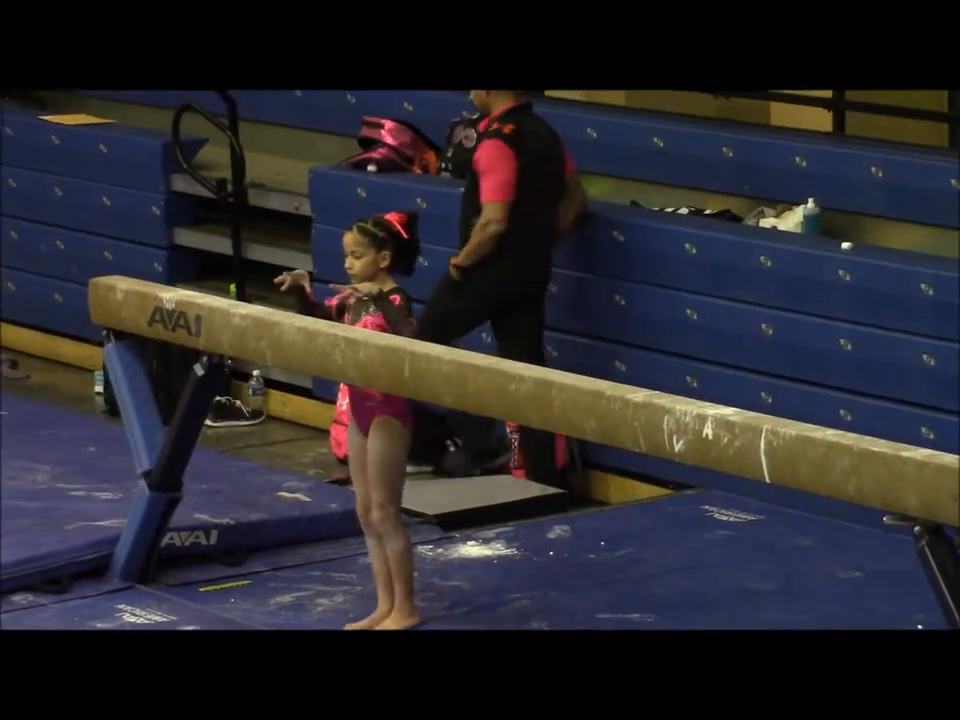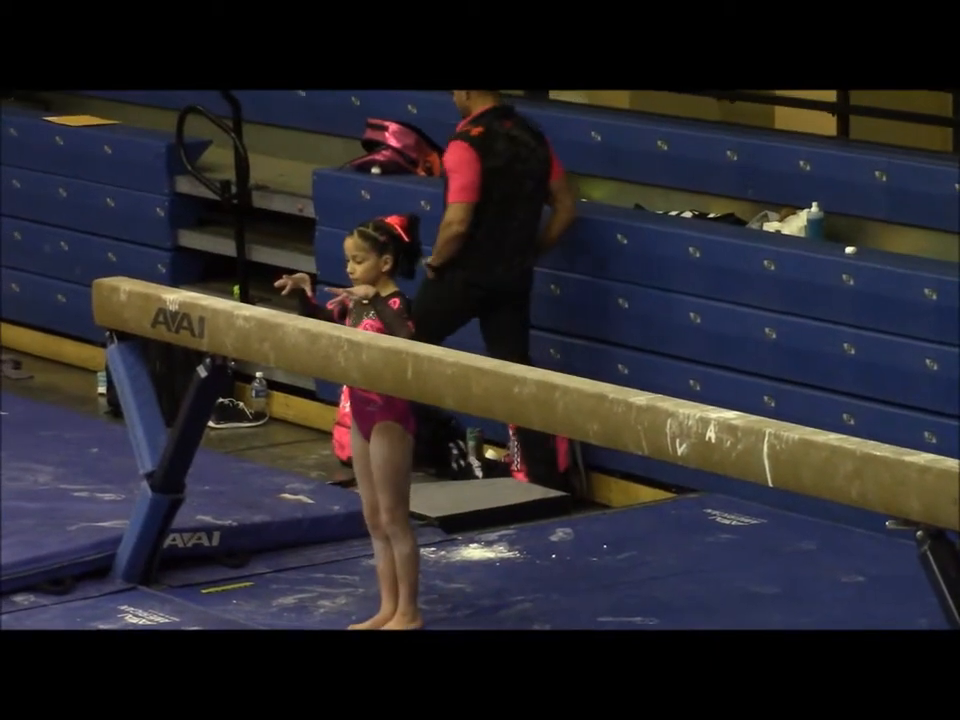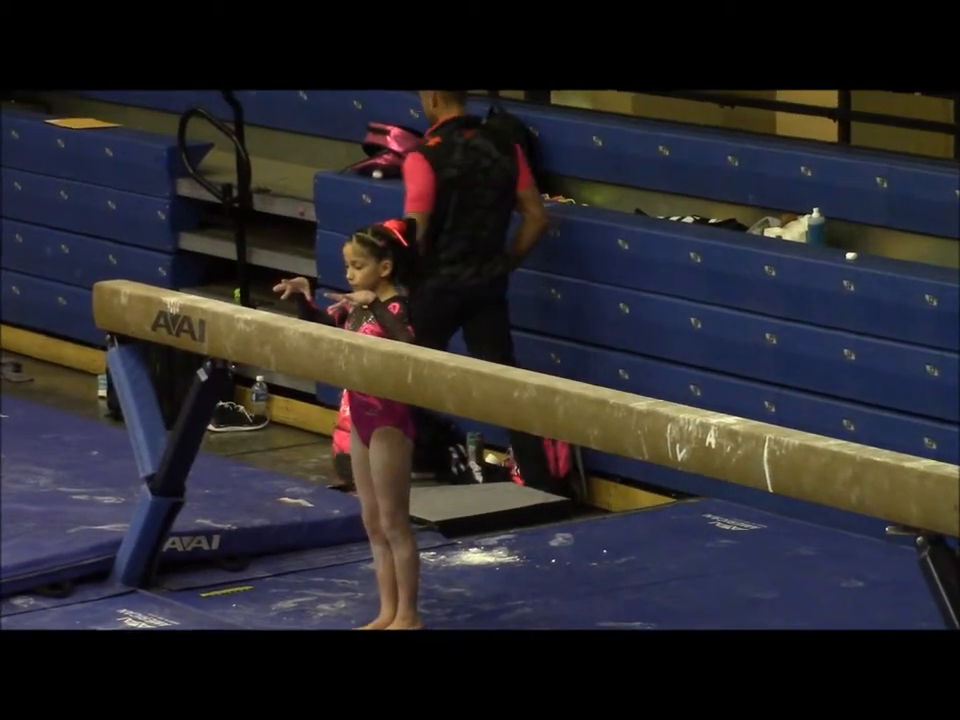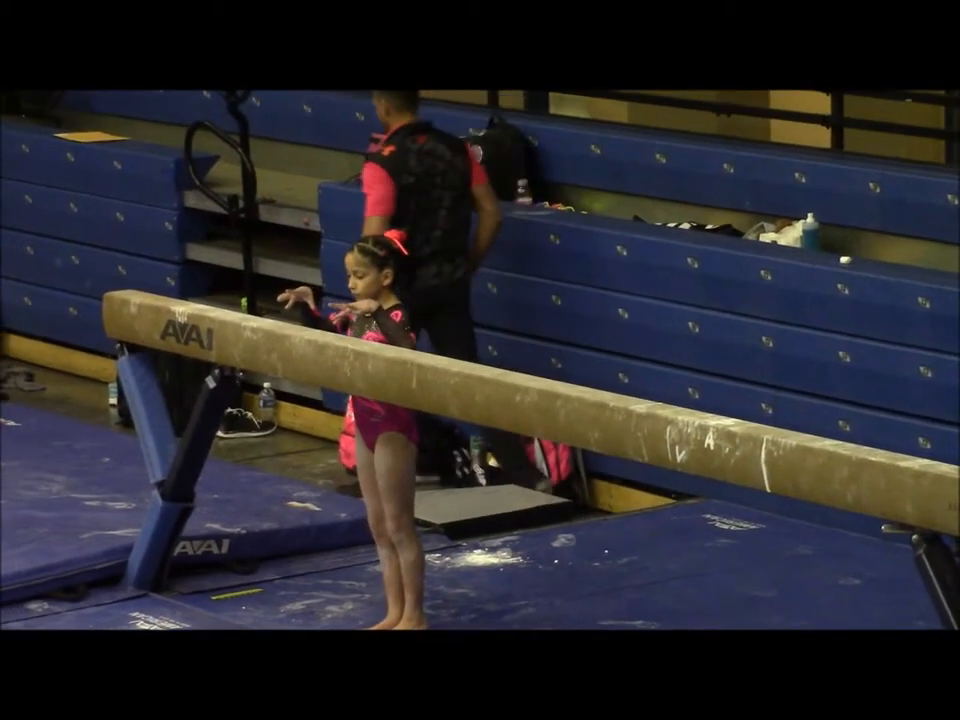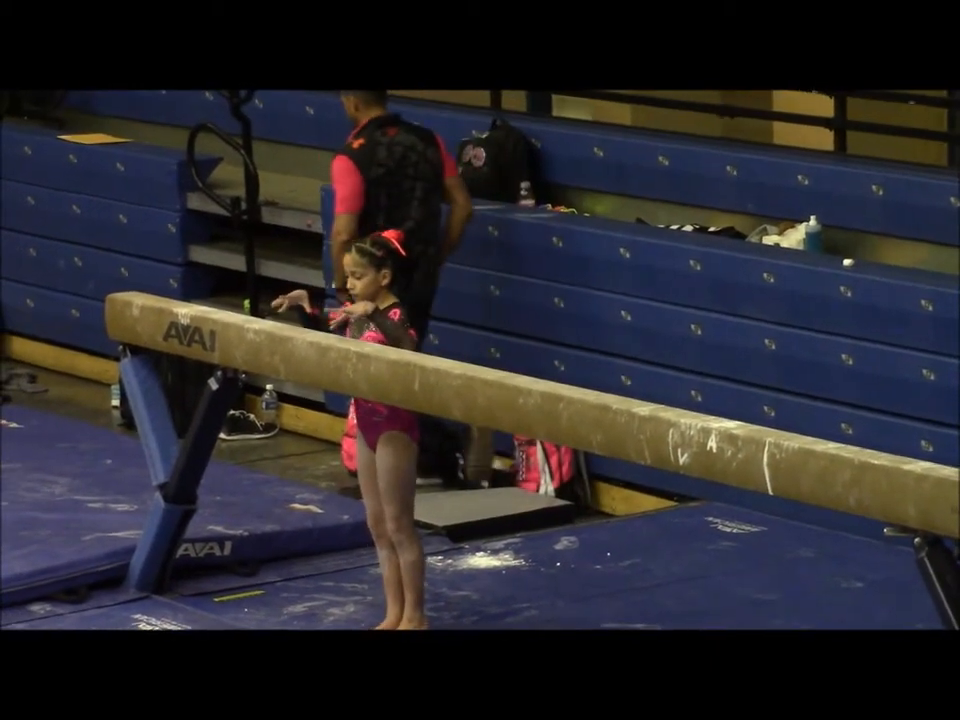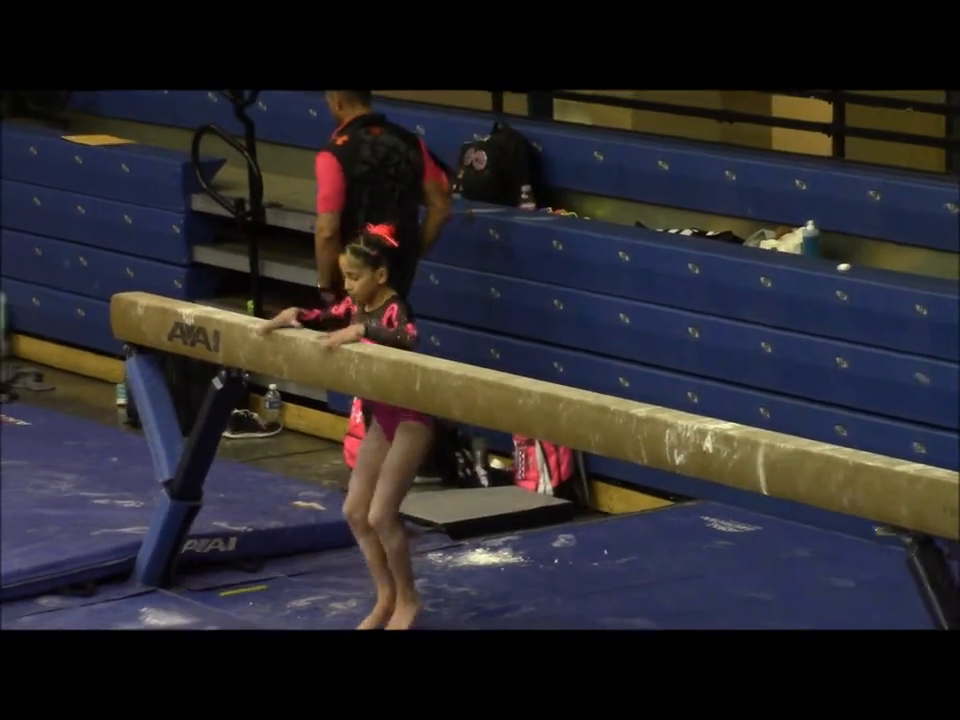
dt=0.2s
person 1, frame 1
left shoulder: (393, 299)
right shoulder: (352, 296)
left elbow: (410, 336)
right elbow: (318, 317)
left wrist: (380, 297)
right wrist: (301, 289)
left hip: (387, 413)
right hip: (360, 410)
left knee: (385, 516)
right knee: (368, 516)
left ankle: (405, 608)
right ankle: (384, 606)
person 1, frame 2
left shoulder: (394, 303)
right shoulder: (354, 301)
left elbow: (407, 340)
right elbow: (319, 319)
left wrist: (375, 299)
right wrist: (303, 292)
left hip: (390, 417)
right hip: (362, 415)
left knee: (393, 519)
right knee: (373, 519)
left ankle: (408, 612)
right ankle: (387, 608)
person 1, frame 3
left shoulder: (394, 308)
right shoulder: (353, 306)
left elbow: (406, 345)
right elbow: (318, 324)
left wrist: (374, 304)
right wrist: (303, 296)
left hip: (389, 423)
right hip: (361, 419)
left knee: (394, 524)
right knee: (373, 523)
left ankle: (408, 616)
right ankle: (387, 613)
person 1, frame 4
left shoulder: (395, 316)
right shoulder: (356, 314)
left elbow: (409, 352)
right elbow: (322, 331)
left wrist: (377, 312)
right wrist: (306, 303)
left hip: (392, 428)
right hip: (365, 425)
left knee: (399, 527)
right knee: (378, 527)
left ankle: (414, 617)
right ankle: (394, 614)
person 1, frame 5
left shoulder: (395, 314)
right shoulder: (356, 312)
left elbow: (410, 348)
right elbow: (319, 331)
left wrist: (374, 314)
right wrist: (304, 305)
left hip: (394, 427)
right hip: (366, 425)
left knee: (399, 527)
right knee: (378, 527)
left ankle: (414, 617)
right ankle: (394, 616)
person 1, frame 6
left shoulder: (394, 310)
right shoulder: (354, 306)
left elbow: (407, 343)
right elbow: (321, 319)
left wrist: (363, 329)
right wrist: (294, 315)
left hip: (409, 421)
right hip: (382, 420)
left knee: (381, 516)
right knee: (355, 513)
left ankle: (407, 598)
right ankle: (385, 600)
person 2, frame 1
left shoulder: (496, 141)
right shoulder: (541, 131)
left elbow: (494, 222)
right elbow: (575, 199)
left wrist: (461, 261)
left hip: (489, 271)
right hip: (530, 271)
left knee: (425, 340)
right knee: (527, 370)
left ankle: (478, 445)
right ankle: (545, 475)
person 2, frame 2
left shoulder: (466, 144)
right shoulder: (532, 136)
left elbow: (457, 223)
right elbow: (565, 207)
left wrist: (435, 261)
left hip: (465, 273)
right hip: (513, 274)
right ankle: (545, 478)
person 2, frame 3
left shoulder: (425, 155)
right shoulder: (503, 145)
left elbow: (414, 234)
right elbow: (536, 217)
left hip: (437, 283)
right hip: (488, 281)
right ankle: (540, 483)
person 2, frame 4
left shoulder: (381, 162)
right shoulder: (456, 148)
left elbow: (375, 239)
right elbow: (491, 213)
right wrist: (468, 263)
left hip: (405, 285)
right hip: (450, 281)
right ankle: (521, 473)
person 2, frame 5
left shoulder: (351, 156)
right shoulder: (427, 140)
left elbow: (344, 234)
right elbow: (462, 205)
left wrist: (341, 283)
right wrist: (439, 255)
right hip: (421, 273)
person 2, frame 6
left shoulder: (334, 155)
right shoulder: (410, 143)
left elbow: (328, 229)
right elbow: (440, 207)
left wrist: (326, 284)
right hip: (401, 264)
